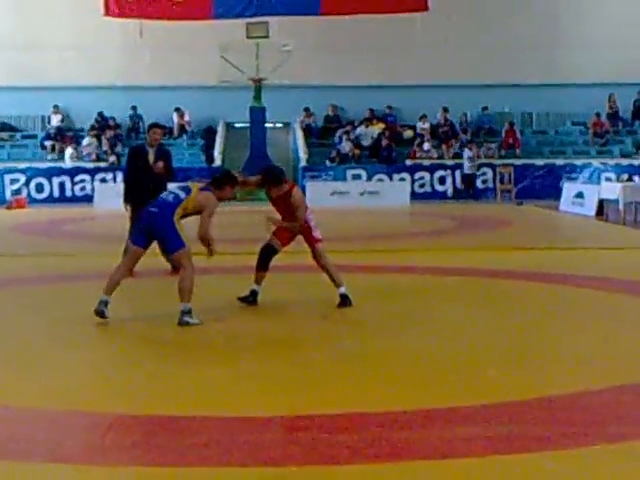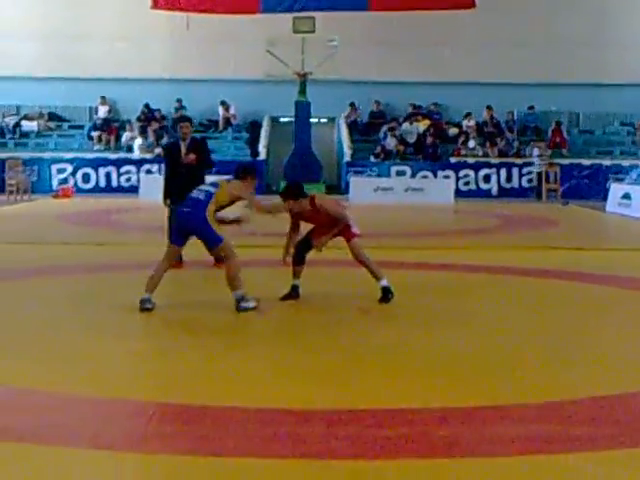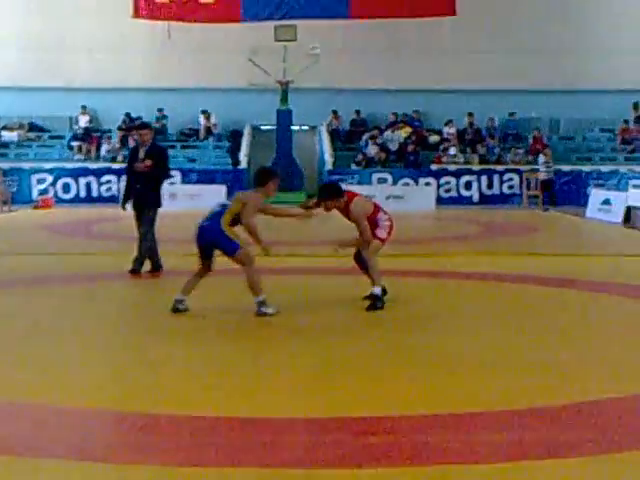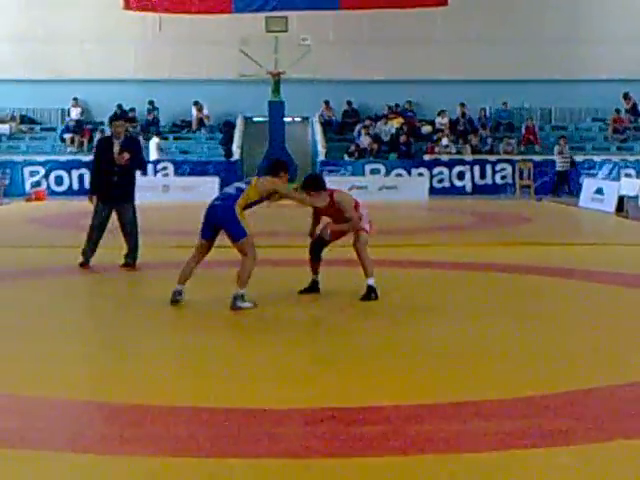
dt=0.7s
person 1, frame 1
left shoulder: (165, 153)
right shoulder: (135, 151)
left elbow: (171, 175)
right elbow: (128, 175)
left wrist: (163, 170)
right wrist: (127, 198)
right hip: (139, 199)
left ankle: (174, 263)
person 1, frame 2
left shoulder: (200, 144)
right shoulder: (170, 146)
left elbow: (209, 164)
right elbow: (168, 171)
left wrist: (194, 162)
right wrist: (166, 194)
right hip: (177, 193)
right knee: (174, 226)
right ankle: (176, 258)
person 1, frame 3
left shoulder: (160, 151)
right shoulder: (133, 151)
left elbow: (165, 173)
right elbow: (130, 175)
left wrist: (147, 170)
right wrist: (126, 197)
left hip: (151, 199)
right hip: (138, 199)
left knee: (145, 233)
right knee: (147, 233)
left ankle: (137, 266)
right ankle: (156, 265)
person 1, frame 4
left shoulder: (134, 143)
right shoulder: (102, 143)
left elbow: (141, 165)
right elbow: (96, 167)
left wrist: (127, 162)
right wrist: (93, 190)
left hip: (125, 192)
right hip: (105, 192)
left knee: (130, 227)
right knee: (96, 226)
left ankle: (131, 260)
right ankle: (86, 258)
person 2, frame 1
left shoulder: (194, 186)
right shoulder: (211, 199)
right elbow: (202, 233)
right wrist: (210, 246)
left hip: (148, 213)
right hip: (165, 219)
left knee: (126, 264)
right knee: (186, 267)
left ankle: (103, 303)
right ankle: (186, 313)
person 2, frame 2
left shoulder: (221, 186)
right shoulder: (239, 187)
right elbow: (259, 206)
left wrist: (231, 221)
right wrist: (279, 207)
left hip: (181, 214)
right hip: (199, 218)
left knee: (167, 261)
right knee: (230, 256)
left ankle: (146, 299)
right ankle: (241, 300)
person 2, frame 3
left shoulder: (249, 196)
right shoulder: (255, 198)
left elbow: (273, 211)
right elbow: (246, 221)
left wrist: (299, 213)
right wrist: (261, 242)
left hip: (204, 229)
right hip: (217, 229)
left knee: (205, 269)
right knee: (249, 263)
left ankle: (179, 301)
right ankle: (262, 305)
person 2, frame 4
left shoulder: (257, 182)
right shoulder: (273, 183)
left elbow: (271, 198)
right elbow: (297, 197)
right wrist: (314, 202)
left hip: (213, 208)
right hip: (229, 211)
left knee: (198, 254)
right knee: (249, 254)
left ankle: (177, 292)
right ankle: (238, 298)
person 3, frame 1
left shoulder: (295, 195)
right shoulder: (267, 183)
left elbow: (300, 224)
right elbow: (246, 183)
left wrist: (278, 222)
right wrist: (241, 180)
left hip: (304, 223)
right hip: (287, 223)
left knee: (321, 259)
right knee: (265, 253)
left ankle: (343, 294)
right ankle: (253, 295)
person 3, frame 2
left shoulder: (320, 203)
right shoulder: (295, 211)
left elbow: (345, 218)
right elbow: (294, 230)
left wrist: (327, 237)
right wrist: (287, 250)
left hip: (342, 223)
right hip: (325, 226)
left knee: (359, 255)
right knee: (299, 248)
left ankle: (386, 288)
right ankle: (295, 289)
person 3, frame 3
left shoulder: (354, 208)
right shoulder: (339, 197)
left elbow: (367, 238)
left wrist: (345, 244)
right wrist: (312, 204)
left hip: (382, 223)
right hip: (369, 223)
left knee: (367, 255)
right knee: (359, 257)
left ankle: (378, 298)
right ankle: (378, 289)
person 3, frame 4
left shoulder: (339, 199)
right shoulder: (317, 201)
left elbow: (356, 224)
right elbow: (317, 213)
left wrist: (333, 227)
right wrist: (313, 228)
left hip: (358, 219)
right hip: (340, 220)
left knee: (359, 246)
right knee: (315, 245)
left ankle: (371, 288)
right ankle: (314, 284)
